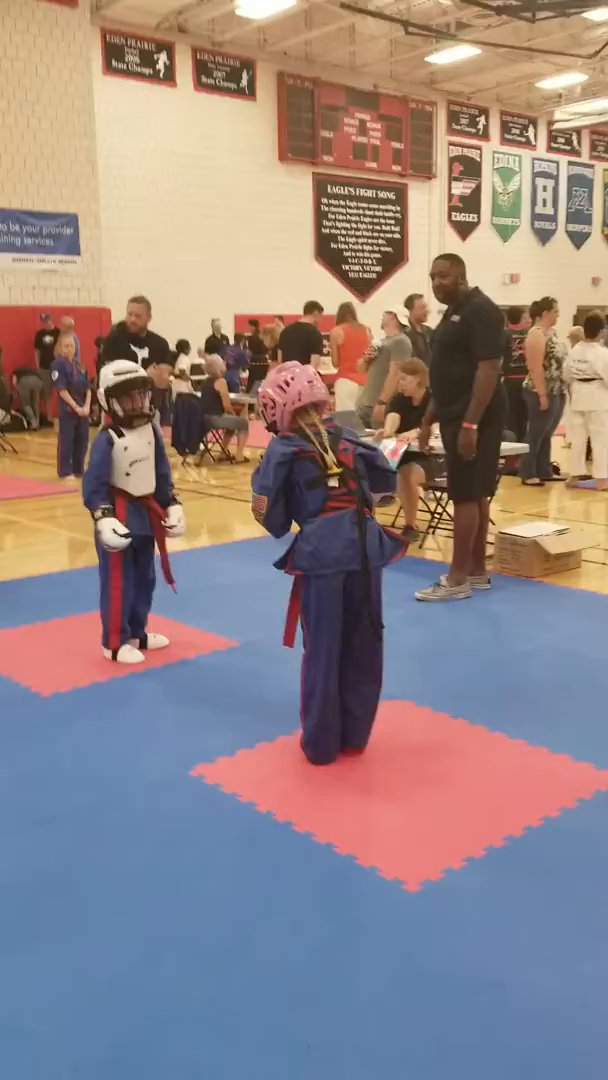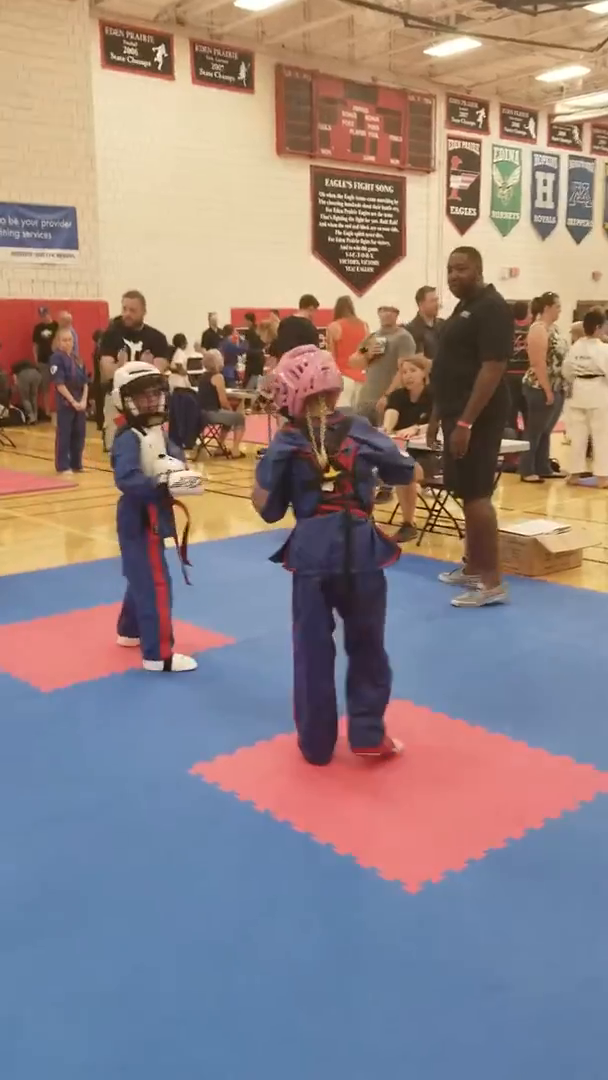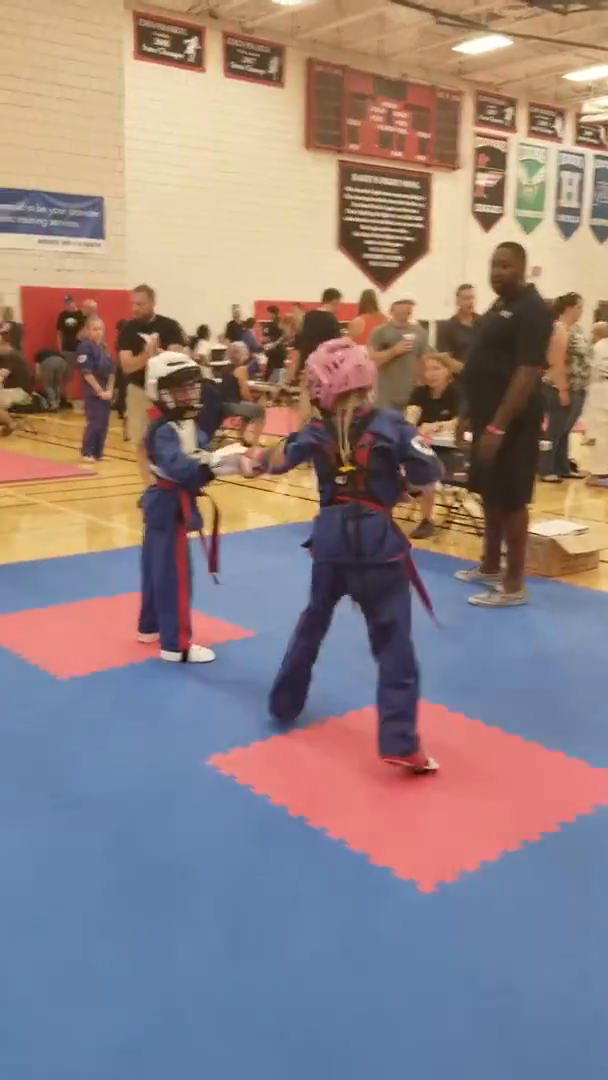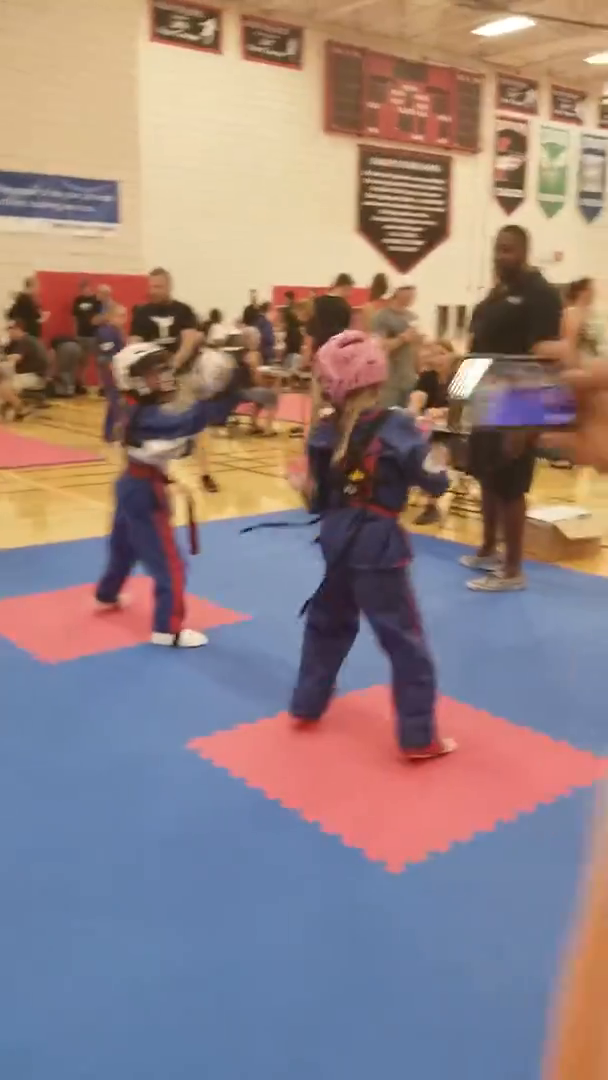
dt=0.5s
person 1, frame 1
left shoulder: (282, 448)
right shoulder: (348, 438)
left elbow: (271, 516)
right elbow: (386, 479)
left hip: (320, 550)
right hip: (366, 544)
left knee: (322, 649)
right knee: (364, 645)
left ankle: (320, 744)
right ankle: (353, 735)
person 1, frame 2
left shoulder: (286, 442)
right shoulder: (360, 431)
left elbow: (268, 507)
right elbow: (404, 471)
left hip: (312, 550)
right hip: (361, 547)
left knee: (313, 649)
right knee: (367, 645)
left ankle: (316, 744)
right ankle: (369, 735)
person 1, frame 3
left shoulder: (314, 432)
right shoulder: (390, 424)
left elbow: (276, 461)
right elbow: (427, 471)
left wrist: (256, 459)
right wrist: (399, 475)
left hip: (330, 538)
right hip: (375, 542)
left knee: (313, 624)
right knee: (393, 640)
left ankle: (284, 704)
right ankle: (401, 743)
person 1, frame 4
left shoulder: (325, 433)
right shoulder: (398, 427)
left elbow: (315, 499)
right elbow: (436, 482)
right wrist: (418, 462)
left hip: (339, 541)
right hip: (379, 544)
left knee: (326, 619)
right knee: (404, 639)
left ankle: (308, 701)
right ankle: (419, 736)
person 2, frame 1
left shoulder: (480, 310)
right shoulder: (452, 313)
left elbow: (489, 369)
left wrist: (470, 424)
right wrist: (428, 420)
left hip: (474, 419)
right hip: (455, 417)
left knee: (466, 495)
right knee: (473, 494)
left ankle: (457, 579)
right ankle: (477, 570)
person 2, frame 2
left shoulder: (491, 307)
right shoulder: (464, 308)
left elbow: (493, 369)
left wrist: (465, 422)
right wrist: (437, 415)
left hip: (477, 417)
right hip: (458, 414)
left knee: (475, 493)
right knee: (468, 492)
left ankle: (492, 581)
right ankle: (473, 567)
person 2, frame 3
left shoulder: (532, 310)
right shoulder: (499, 307)
left elbow: (529, 374)
left wrist: (498, 428)
right wrist: (468, 413)
left hip: (511, 423)
right hip: (488, 418)
left knee: (510, 500)
right knee: (490, 495)
left ankle: (513, 585)
right ankle: (490, 566)
person 2, frame 4
left shoulder: (540, 295)
right shoulder: (497, 292)
left elbow: (544, 360)
left knee: (508, 488)
right knee: (487, 479)
left ankle: (511, 570)
right ankle: (488, 550)
person 3, frame 1
left shoulder: (151, 432)
right shoulder: (107, 439)
left elbow: (162, 474)
right elbow: (92, 484)
left wrist: (172, 507)
right wrist: (102, 518)
left hip: (146, 513)
right hip: (118, 516)
left knee: (144, 580)
right knee: (117, 583)
left ankle: (136, 634)
right ankle: (114, 642)
person 3, frame 2
left shoulder: (157, 430)
right shoulder: (128, 438)
left elbow: (175, 458)
right elbow: (126, 480)
left wrist: (174, 466)
right wrist: (167, 484)
left hip: (152, 513)
right hip: (139, 517)
left knee: (141, 578)
right knee: (155, 583)
left ankle: (129, 631)
right ankle: (158, 654)
person 3, frame 3
left shoulder: (188, 422)
right shoulder: (164, 430)
left elbow: (202, 446)
right elbow: (177, 467)
left wrist: (207, 460)
right wrist: (211, 466)
left hip: (164, 502)
right hip: (170, 506)
left knee: (157, 568)
right knee: (175, 575)
left ankle: (150, 626)
right ankle: (175, 645)
person 3, frame 4
left shoulder: (145, 410)
right shoulder: (146, 415)
left elbow: (180, 435)
right elbow: (186, 423)
left wrist: (173, 445)
right wrist: (212, 392)
left hip: (133, 486)
right hip: (145, 493)
left knee: (124, 547)
right knee: (169, 561)
left ankle: (107, 595)
right ankle: (168, 628)
